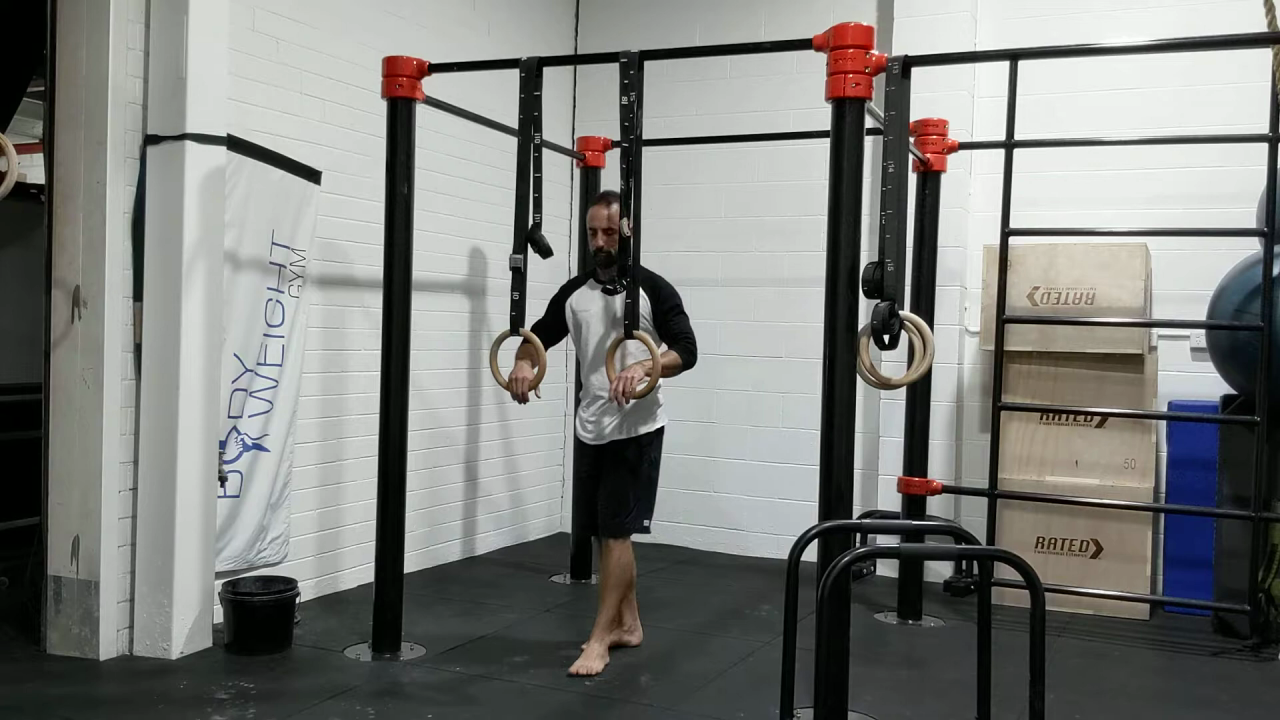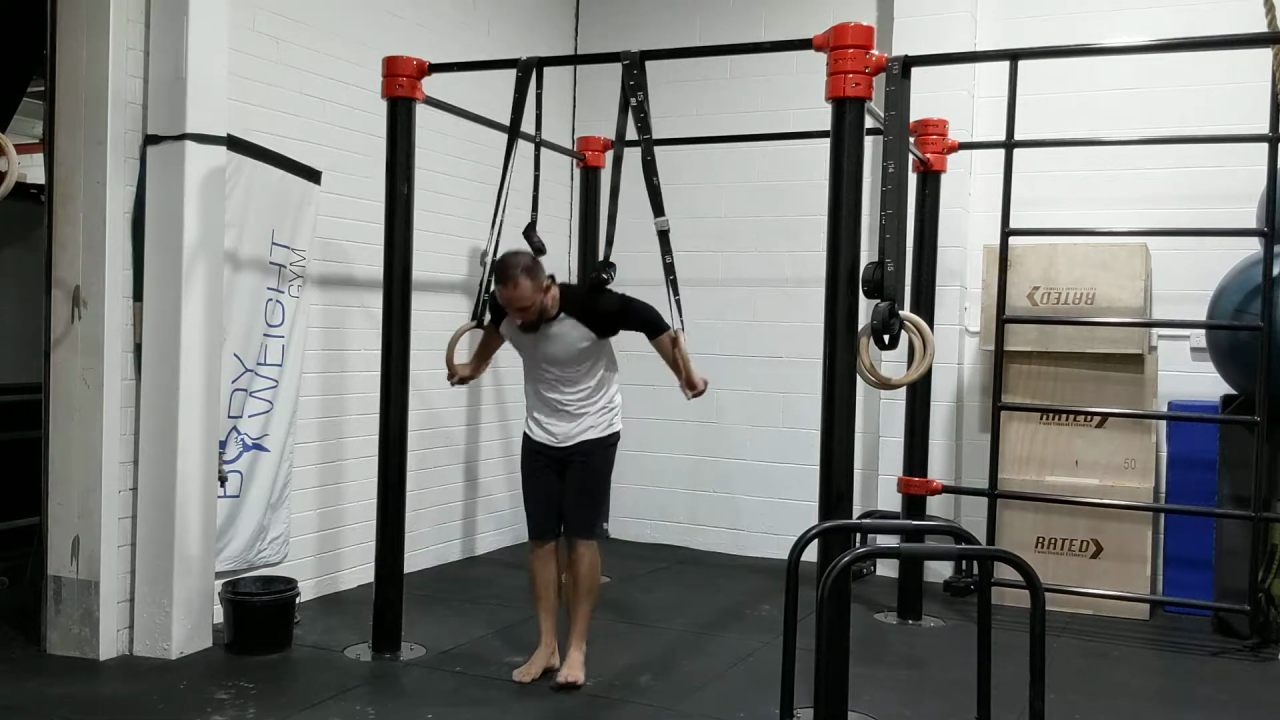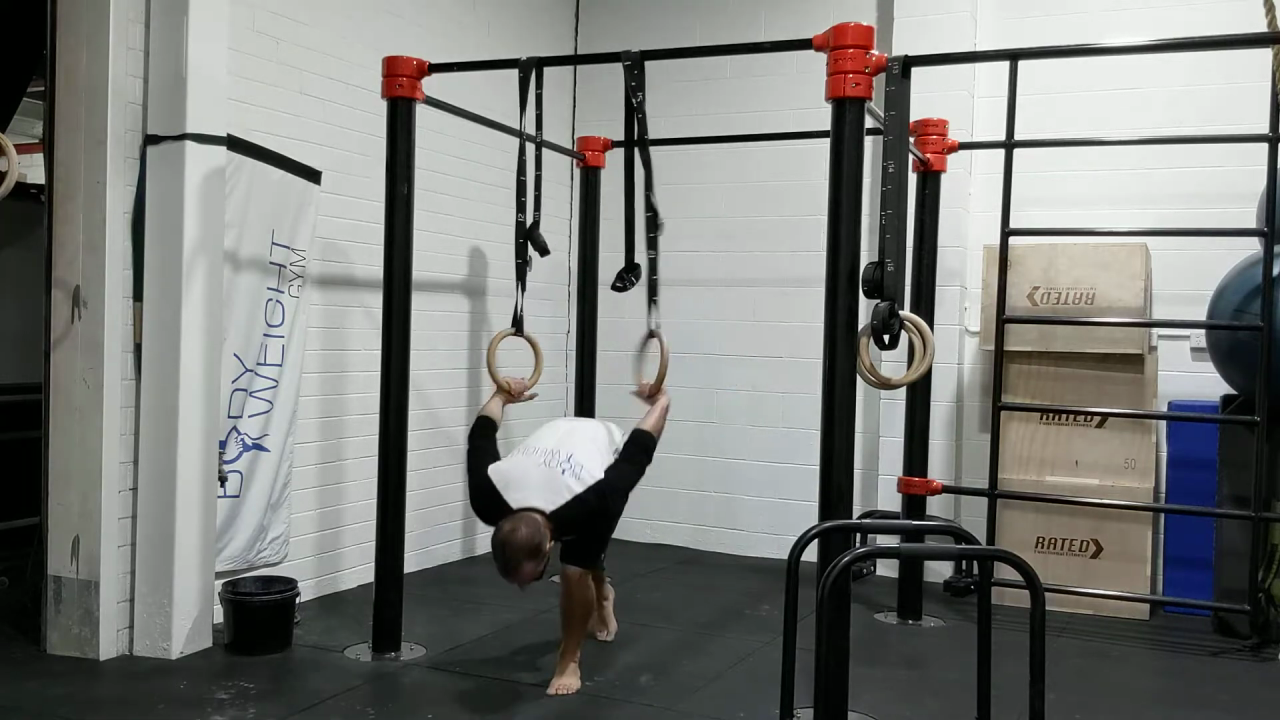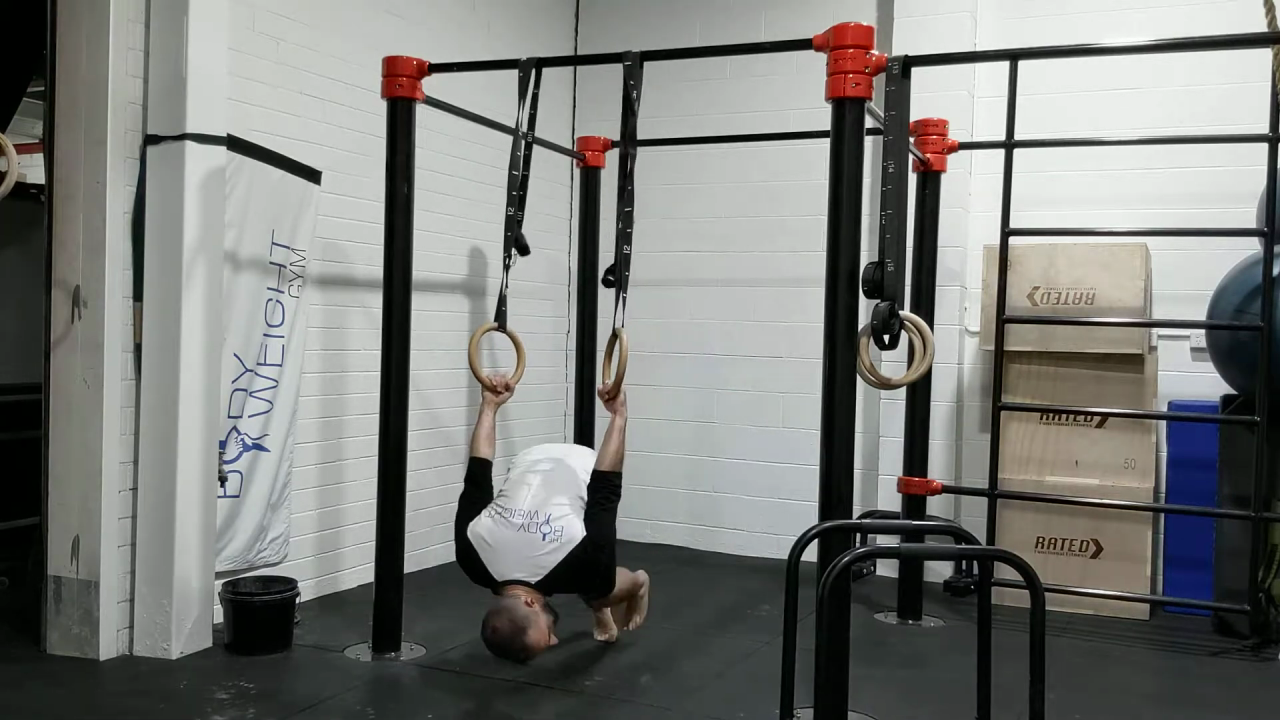
dt=1s
person 1, frame 1
left shoulder: (653, 290)
right shoulder: (574, 292)
left elbow: (686, 350)
right elbow: (539, 335)
left wrist: (643, 366)
right wrist: (523, 361)
left hip: (636, 430)
right hip: (590, 430)
left knee: (616, 532)
right knee: (605, 531)
left ankle: (599, 640)
right ankle: (627, 624)
person 1, frame 2
left shoulder: (591, 306)
right shoulder: (506, 308)
left elbow: (651, 323)
left wrist: (685, 374)
right wrist: (475, 366)
left hip: (593, 435)
right hip: (540, 435)
left knee: (581, 536)
right knee: (541, 536)
left ankle: (576, 647)
right ankle: (546, 645)
person 1, frame 3
left shoulder: (586, 508)
right shoulder: (489, 503)
left elbow: (637, 454)
right elbow: (481, 436)
left wrist: (660, 403)
right wrist: (500, 396)
left hip: (607, 447)
left knee: (576, 567)
right knee: (586, 554)
left ankle: (569, 660)
right ankle: (600, 596)
person 1, frame 4
right shoulder: (474, 559)
left elbow: (605, 490)
right elbow: (477, 481)
left wrist: (619, 416)
right wrist: (489, 407)
left hip: (582, 469)
left knee: (600, 591)
left ankle: (638, 587)
right ankle: (601, 608)
